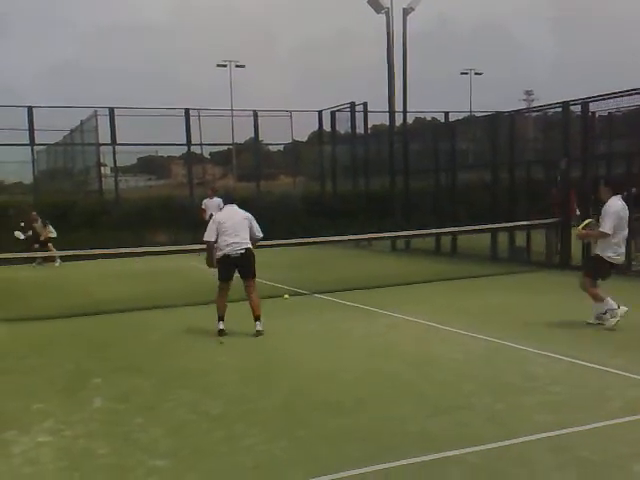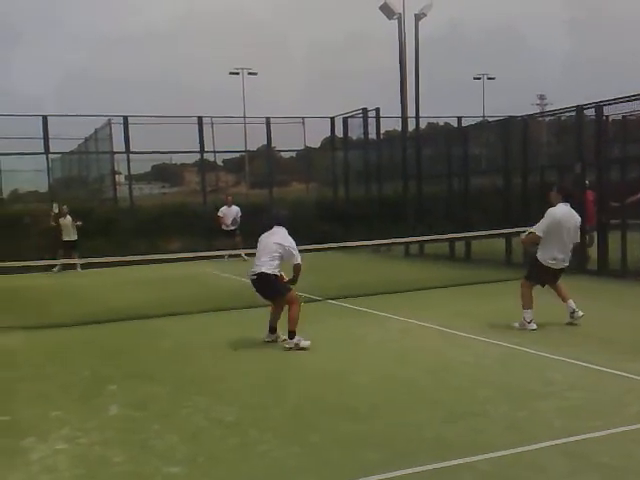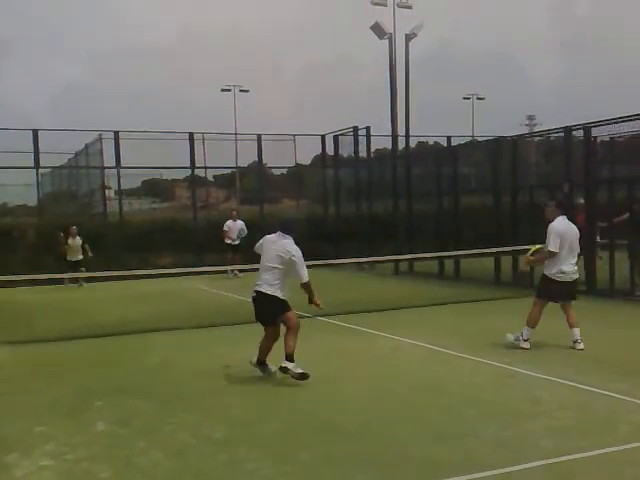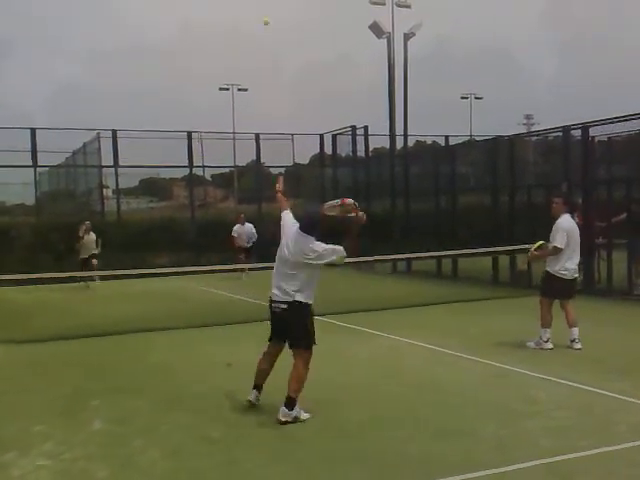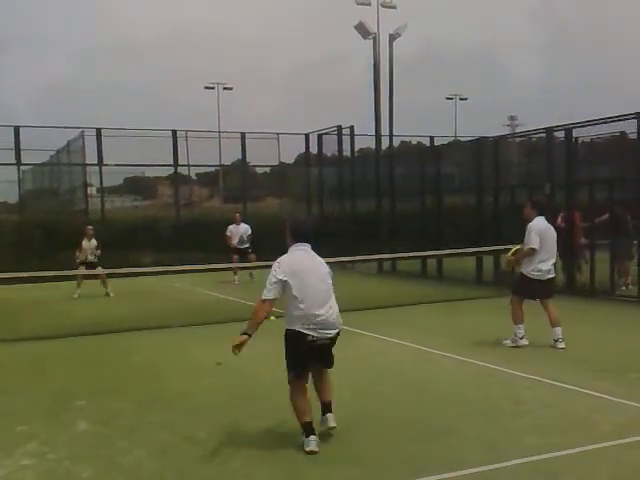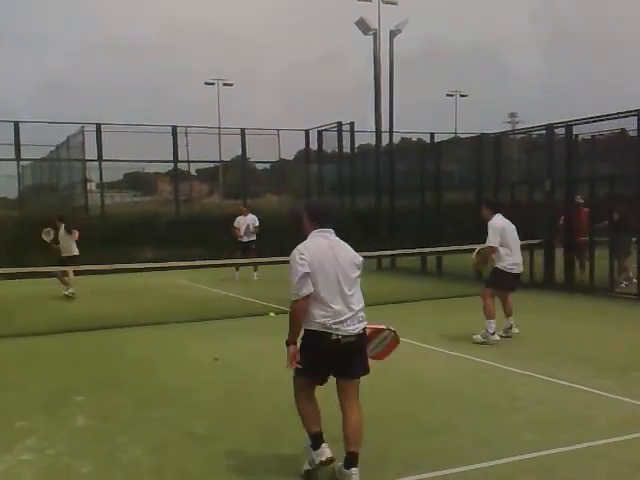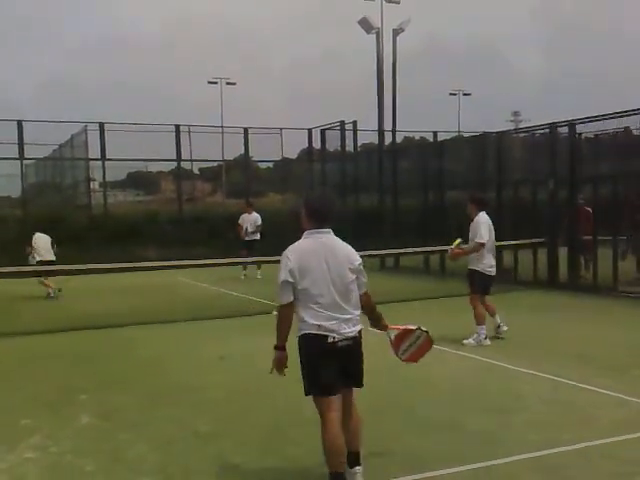
dt=0.5s
person 1, frame 1
left shoulder: (217, 217)
right shoulder: (246, 215)
left elbow: (209, 241)
right elbow: (258, 237)
left wrist: (210, 258)
left hip: (225, 255)
right hip: (244, 253)
left knee: (223, 290)
right knee: (251, 289)
left ankle: (221, 324)
right ankle: (258, 324)
person 1, frame 2
left shoulder: (264, 237)
right shoulder: (286, 238)
right elbow: (297, 264)
right wrist: (293, 280)
left hip: (256, 276)
right hip: (266, 276)
left knee: (279, 302)
right knee: (294, 301)
left ankle: (272, 334)
right ankle: (292, 339)
person 1, frame 3
left shoulder: (268, 239)
right shoulder: (293, 250)
left elbow: (257, 249)
right elbow: (304, 280)
right wrist: (312, 297)
left hip: (263, 293)
right hip: (270, 296)
left knee: (293, 325)
right knee: (274, 332)
left ankle: (289, 363)
right ankle: (260, 362)
person 1, frame 4
left shoulder: (290, 228)
right shoulder: (314, 250)
left elbow: (284, 207)
right elbow: (344, 251)
left wrist: (279, 191)
right wrist: (356, 226)
left hip: (276, 303)
right hip: (298, 307)
left knee: (272, 350)
right knee: (302, 360)
left ankle: (256, 392)
right ankle: (288, 410)
person 1, frame 5
left shoulder: (282, 264)
right shoulder: (321, 263)
left elbow: (265, 304)
left wrist: (247, 333)
left hip: (302, 333)
right hip: (330, 329)
left knee: (298, 385)
right knee: (321, 372)
left ankle: (309, 437)
right ankle: (327, 414)
person 1, frame 6
left shoulder: (303, 252)
right shoulder: (349, 251)
left elbow: (301, 301)
left wrist: (292, 343)
left hip: (321, 333)
right hip: (353, 333)
left knee: (302, 388)
right knee: (350, 400)
left ankle: (318, 448)
person 1, frame 7
left shoulder: (293, 254)
right shoulder: (348, 251)
left elbow: (286, 307)
right elbow: (363, 297)
left wrist: (280, 348)
right wrist: (379, 322)
left hip: (317, 339)
right hip: (350, 337)
left knee: (330, 415)
right knee: (348, 404)
person 2, frame 1
left shoulder: (611, 206)
right shoulder: (620, 204)
left elbow: (605, 233)
left wrist: (586, 234)
right wrist: (592, 234)
left hip: (606, 254)
right hip: (613, 254)
left knee: (585, 284)
right knee: (590, 281)
left ankle: (615, 309)
right ankle: (602, 314)
person 2, frame 2
left shoulder: (553, 212)
right shoulder: (576, 217)
left elbow: (537, 234)
right elbow: (575, 241)
left wrist: (525, 239)
left hip: (546, 259)
right hip: (563, 260)
left knee: (526, 285)
right knee: (554, 283)
left ankle: (528, 321)
right ankle: (574, 312)
person 2, frame 3
left shoulder: (554, 226)
right shoulder: (573, 227)
left elbow: (552, 252)
left wrist: (534, 260)
left hip: (554, 275)
right hip: (571, 274)
left knee: (538, 305)
right knee: (567, 307)
left ankle: (524, 338)
right ankle: (577, 340)
person 2, frame 4
left shoulder: (561, 223)
right shoulder: (572, 223)
left elbow: (557, 248)
left wrist: (538, 255)
right wrist: (544, 251)
left hip: (556, 272)
right hip: (570, 272)
left knee: (545, 303)
right knee: (566, 304)
left ankle: (545, 340)
right ankle: (575, 339)
person 2, frame 5
left shoulder: (533, 226)
right shoulder: (550, 227)
left elbow: (531, 250)
left wrist: (515, 259)
left hip: (531, 273)
right hip: (547, 273)
left knee: (515, 301)
right knee: (548, 305)
left ankle: (520, 336)
right ankle: (558, 339)
person 2, frame 6
left shoulder: (494, 223)
right shoulder: (507, 223)
left elbow: (491, 248)
left wrist: (480, 259)
right wrist: (486, 256)
left hip: (504, 267)
right hip: (515, 266)
left knee: (487, 295)
right knee: (503, 295)
left ankle: (490, 332)
right ankle: (510, 327)
person 2, frame 7
left shoulder: (481, 220)
right shoulder: (480, 220)
left elbow: (480, 244)
left wrist: (460, 253)
right wrist: (464, 248)
left hip: (480, 268)
right hip: (482, 267)
left knee: (475, 300)
right knee: (481, 299)
left ankle: (482, 336)
right ankle: (499, 325)
